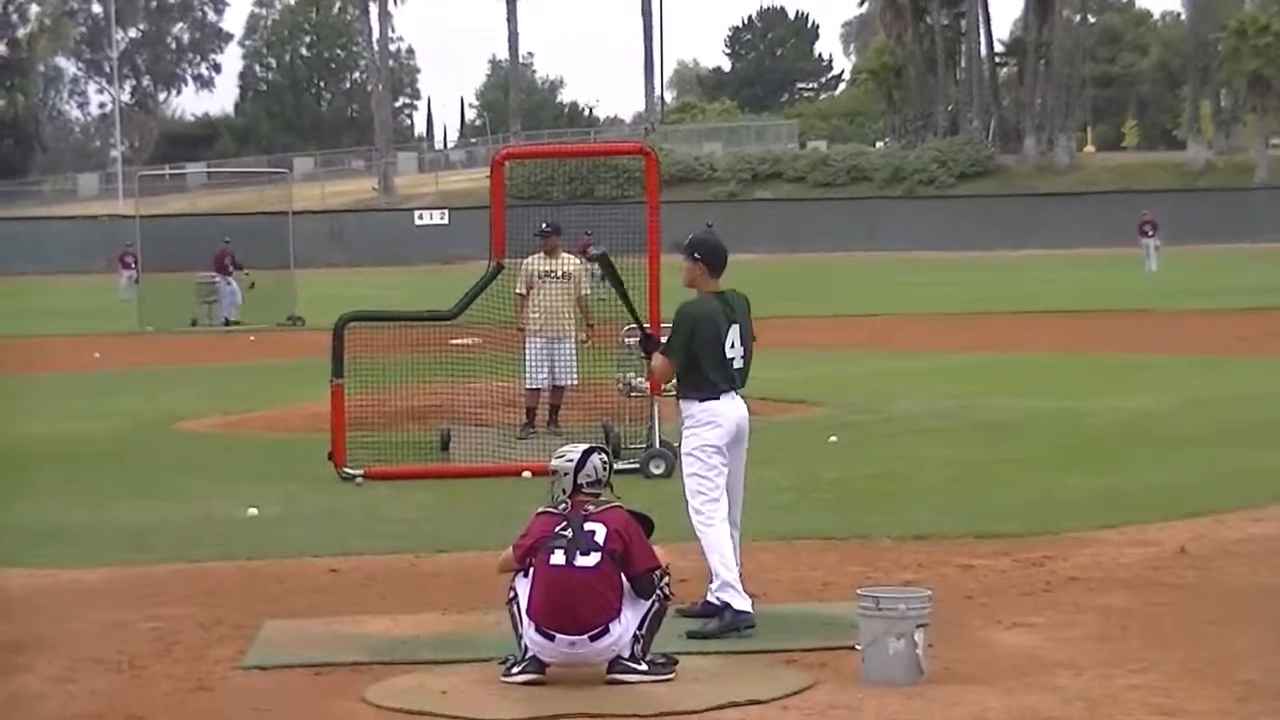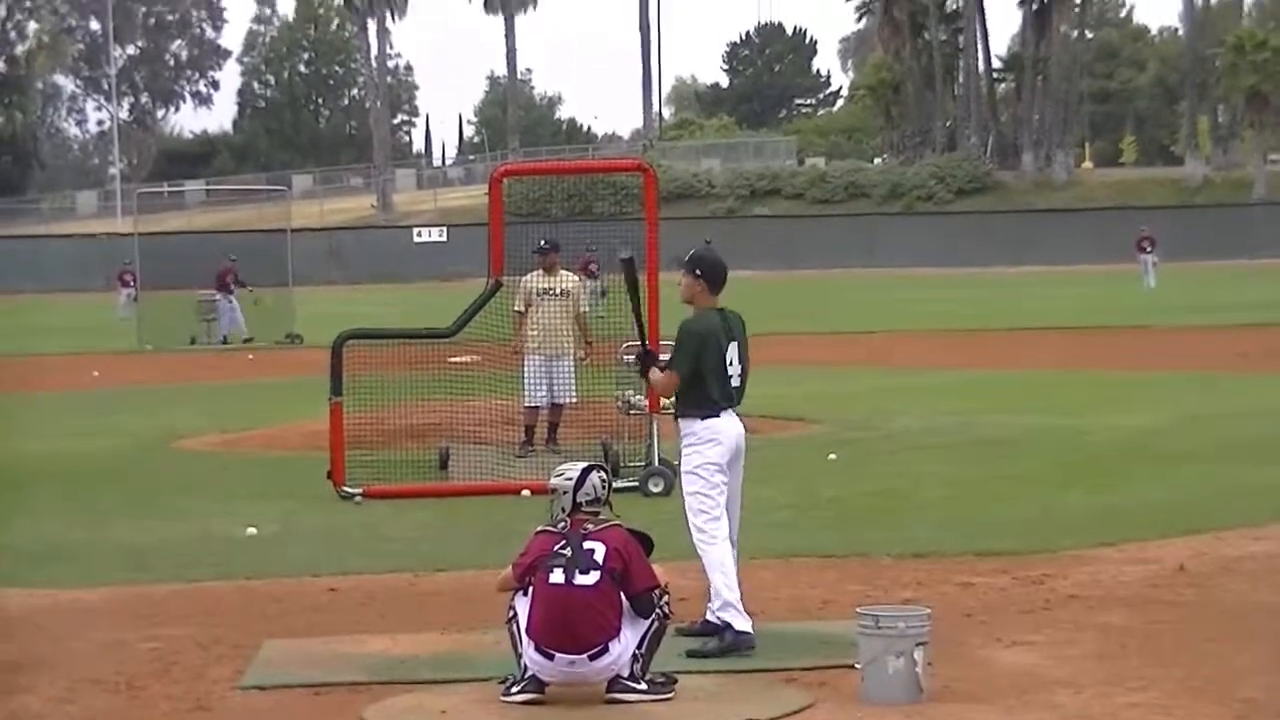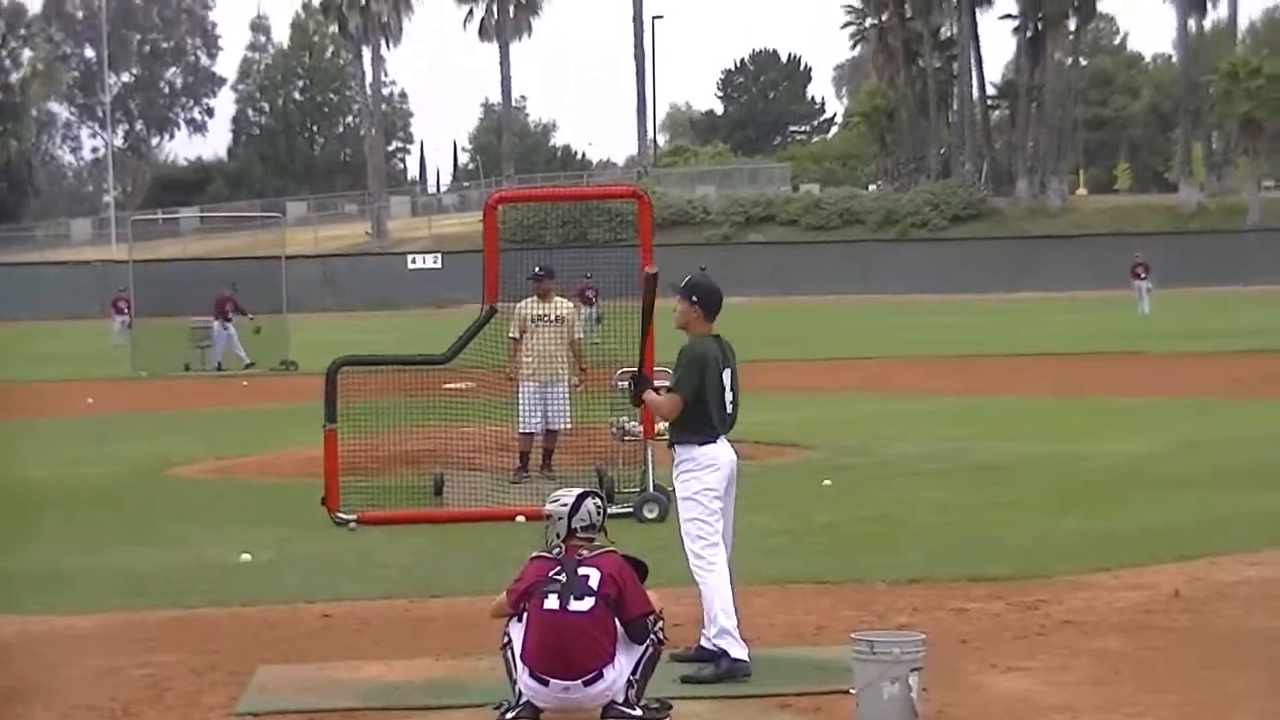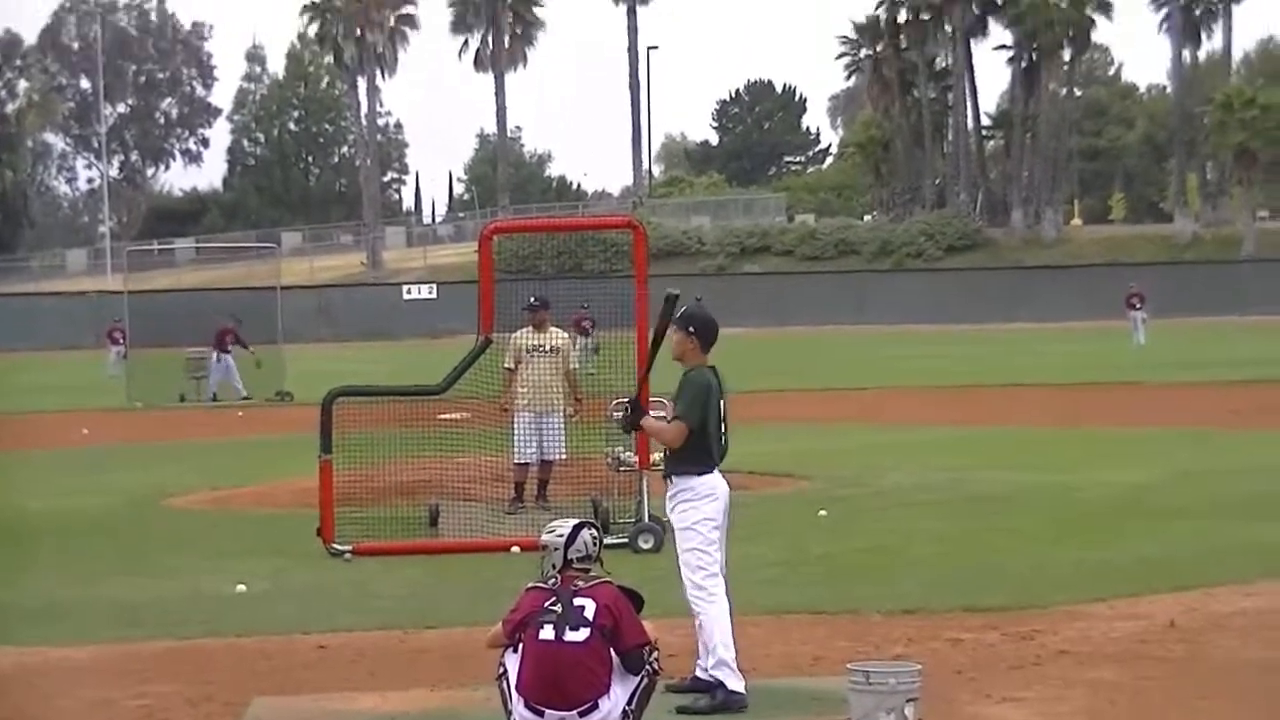
dt=0.1s
person 1, frame 1
left shoulder: (691, 311)
right shoulder: (739, 302)
left elbow: (665, 372)
left wrist: (653, 351)
left hip: (705, 415)
right hip: (734, 407)
left knee: (708, 512)
right knee: (726, 511)
left ankle: (735, 606)
right ankle: (721, 595)
person 1, frame 2
left shoulder: (693, 327)
right shoulder: (734, 322)
left elbow: (667, 387)
left wrist: (650, 368)
left hip: (704, 433)
right hip: (730, 426)
left knee: (709, 531)
right knee: (724, 530)
left ankle: (736, 626)
right ankle: (720, 614)
person 1, frame 3
left shoulder: (694, 351)
right shoulder: (720, 348)
left elbow: (671, 409)
left wrist: (644, 392)
right wrist: (654, 393)
left hip: (699, 460)
right hip: (715, 453)
left knee: (707, 557)
right knee: (712, 554)
left ankle: (732, 653)
right ankle: (714, 640)
person 1, frame 4
left shoulder: (694, 381)
right shoulder: (708, 378)
left elbow: (674, 437)
left wrist: (640, 419)
right wrist: (650, 422)
left hip: (695, 491)
right hip: (706, 485)
left knee: (705, 587)
right knee: (708, 585)
left ankle: (728, 684)
right ankle: (709, 671)
person 2, frame 1
left shoulder: (543, 520)
right shoulder: (619, 518)
left elbow: (503, 564)
right elbow: (646, 588)
left hip: (544, 646)
right hip: (603, 645)
left knee: (522, 576)
right knee: (659, 575)
left ankle: (529, 660)
right ankle: (629, 659)
person 2, frame 2
left shoulder: (543, 539)
right shoulder: (618, 537)
left elbow: (502, 584)
right elbow: (646, 607)
left hip: (545, 665)
right hip: (602, 664)
left knee: (521, 594)
right knee: (658, 595)
left ankle: (529, 679)
right ankle: (628, 678)
person 2, frame 3
left shoulder: (539, 564)
right shoulder: (613, 564)
left elbow: (496, 610)
right elbow: (640, 634)
left hip: (539, 688)
right hip: (596, 688)
left knee: (517, 620)
right knee: (652, 616)
person 2, frame 4
left shoulder: (534, 595)
right shoulder: (609, 594)
left elbow: (492, 640)
right elbow: (635, 664)
left knee: (511, 650)
right knee: (647, 651)
person 3, frame 1
left shoulder: (574, 263)
right shoulder: (530, 263)
left elbow: (581, 296)
right elbow: (522, 294)
left wrist: (588, 324)
right wrist: (520, 318)
left hip: (564, 331)
right hip: (537, 331)
left knee: (560, 379)
right knee: (534, 379)
left ankle: (553, 419)
right ankle: (529, 422)
person 3, frame 2
left shoulder: (572, 281)
right shoulder: (528, 280)
left elbow: (579, 314)
right elbow: (520, 312)
left wrist: (586, 341)
right wrist: (517, 337)
left hip: (563, 348)
right hip: (535, 348)
left knee: (559, 397)
right knee: (532, 397)
left ankle: (552, 437)
right ankle: (528, 440)
person 3, frame 3
left shoulder: (567, 307)
right shoulder: (523, 307)
left elbow: (574, 340)
right elbow: (515, 338)
left wrist: (580, 367)
right wrist: (511, 364)
left hip: (558, 374)
right hip: (530, 374)
left knee: (554, 422)
right knee: (527, 423)
left ankle: (547, 464)
right ankle: (523, 466)
person 3, frame 4
left shoulder: (562, 337)
right shoulder: (518, 337)
left elbow: (569, 370)
right elbow: (510, 369)
left wrist: (576, 398)
right wrist: (506, 395)
left hip: (553, 405)
right hip: (525, 405)
left knee: (549, 453)
right knee: (522, 453)
left ankle: (542, 494)
right ankle: (518, 497)
